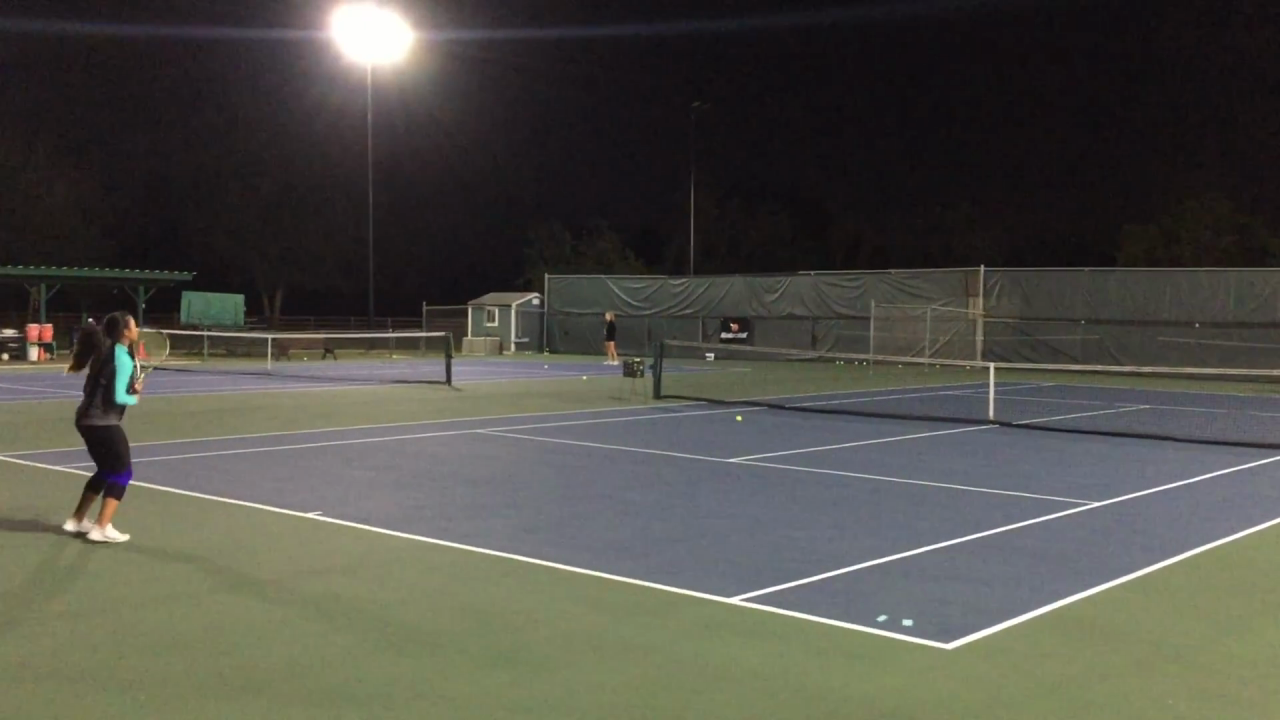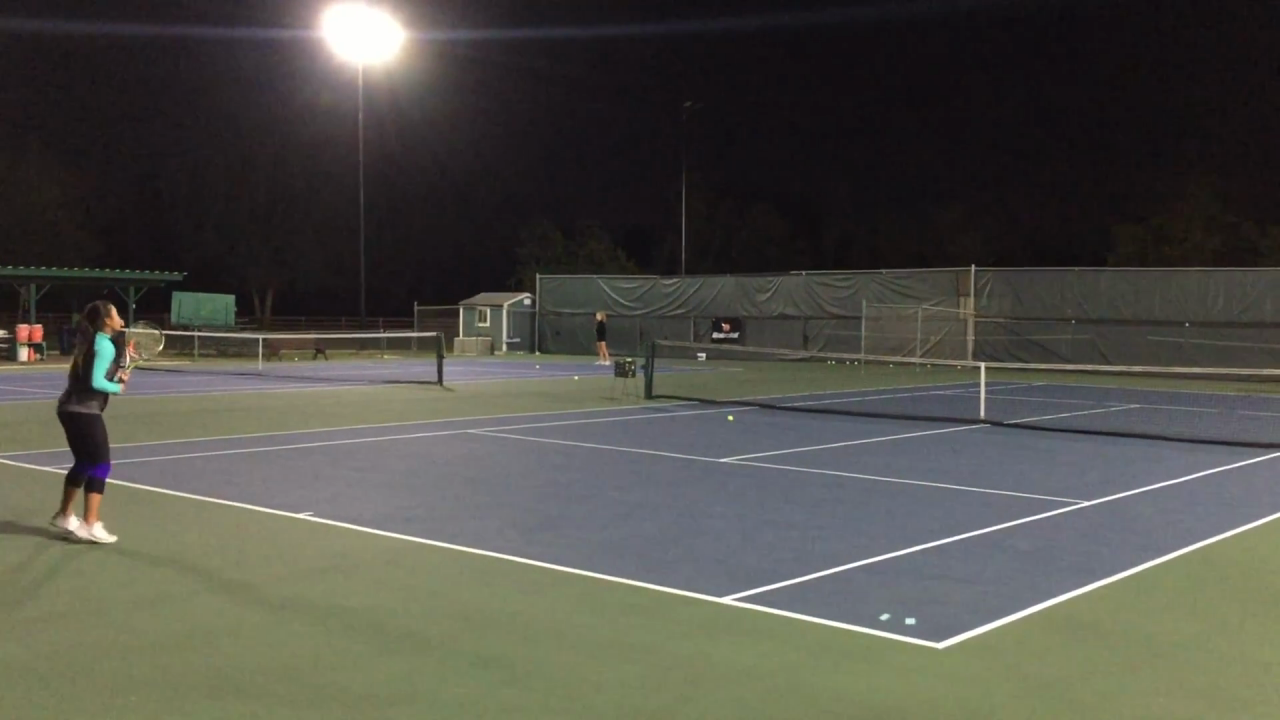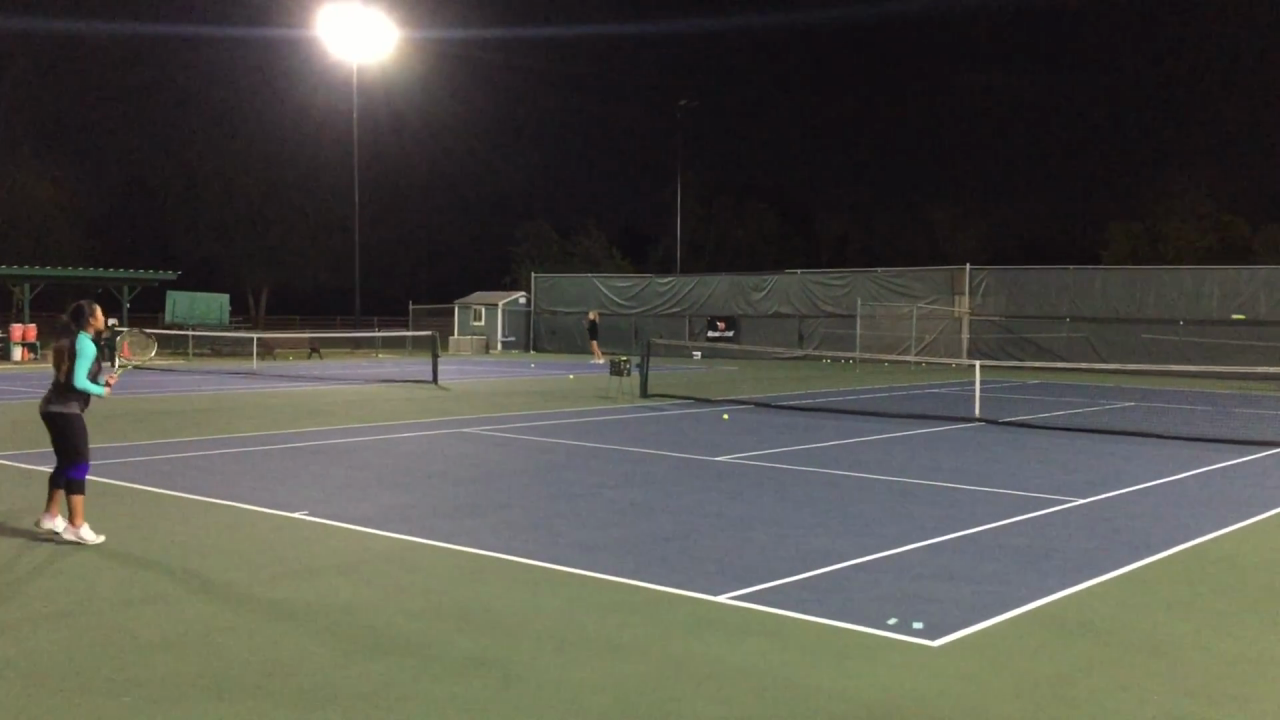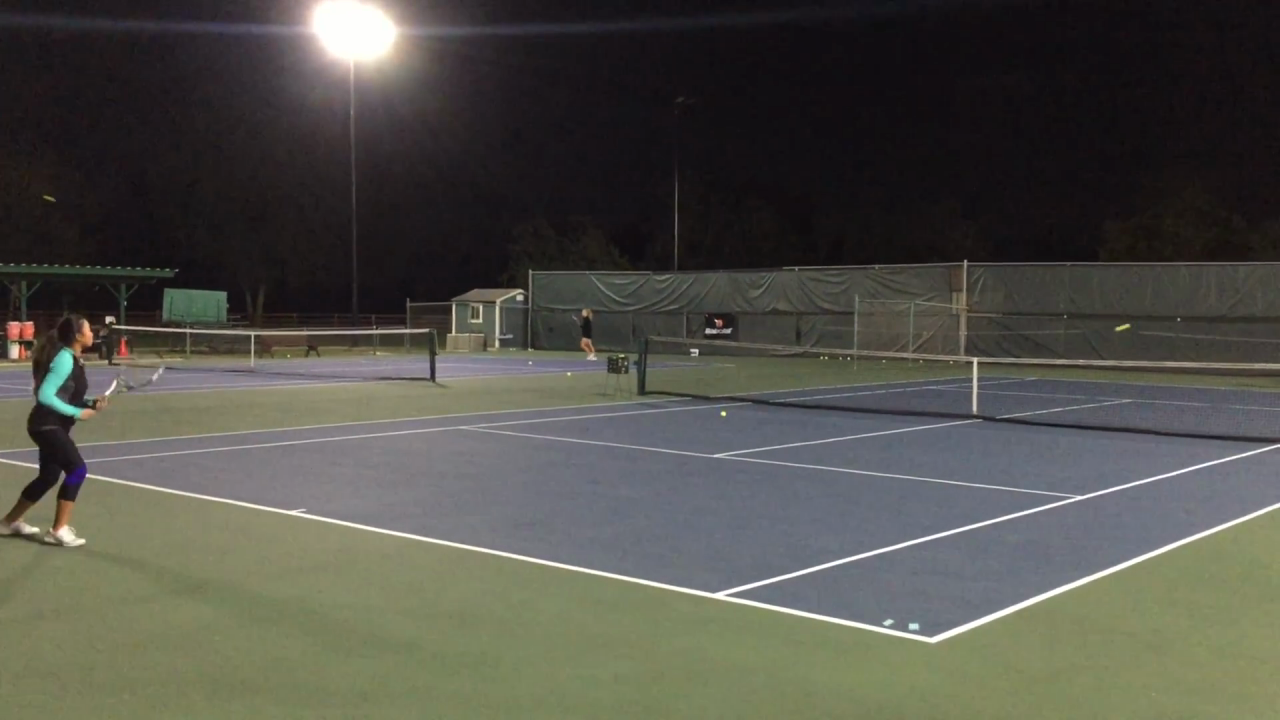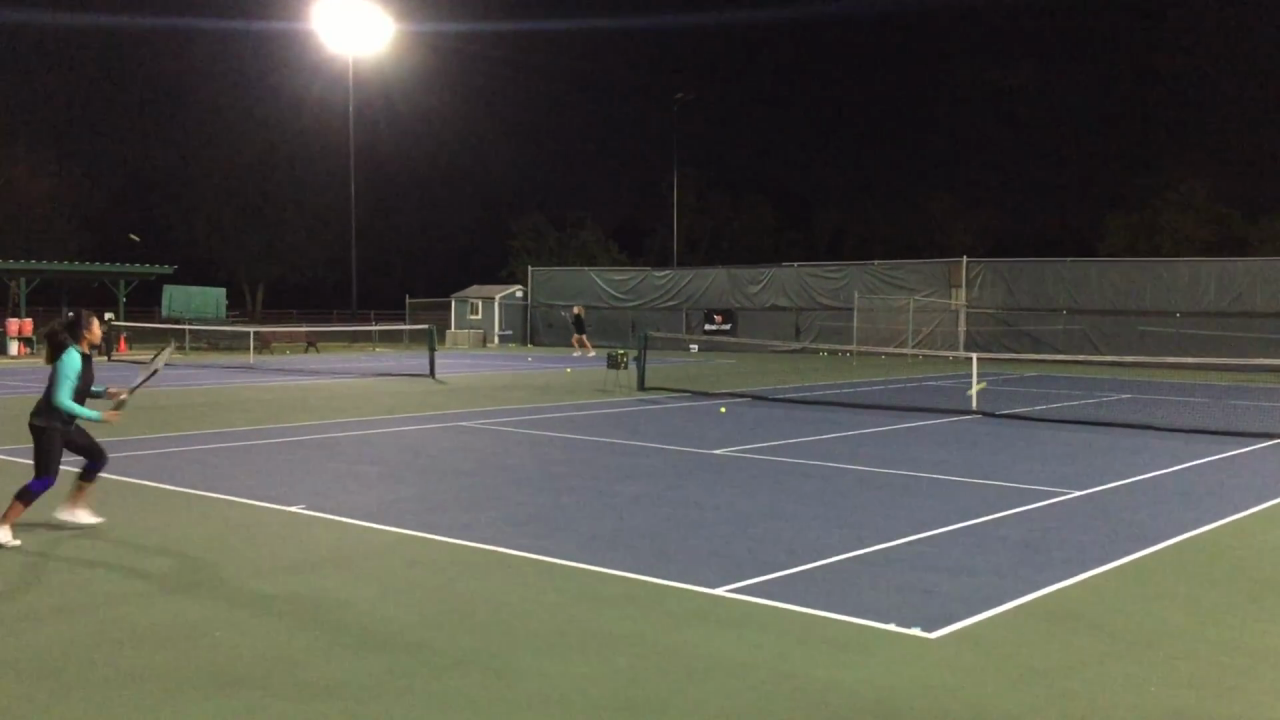
dt=0.2s
person 1, frame 1
left shoulder: (103, 352)
right shoulder: (124, 359)
right elbow: (118, 398)
left wrist: (131, 389)
right wrist: (133, 399)
left hip: (87, 420)
right hip: (104, 422)
left knee: (106, 471)
right knee: (123, 472)
left ankle: (77, 520)
right ankle: (101, 527)
person 1, frame 2
left shoulder: (92, 342)
right shoulder: (105, 345)
right elbow: (96, 382)
left wrist: (116, 379)
right wrist: (117, 388)
left hip: (71, 409)
right hip: (84, 411)
left knee: (83, 463)
right knee: (100, 464)
left ankle: (64, 515)
right ankle: (90, 526)
person 1, frame 3
left shoulder: (75, 341)
right shoulder: (86, 344)
right elbow: (78, 381)
left wrist: (103, 383)
right wrist: (101, 390)
left hip: (56, 409)
right hip: (64, 410)
left knee: (67, 464)
right knee: (79, 464)
left ankle: (51, 517)
right ankle: (77, 527)
person 1, frame 4
left shoulder: (76, 360)
right shoulder: (63, 360)
right elbow: (44, 396)
left wrist: (91, 404)
right wrist: (75, 413)
left hip: (55, 426)
right hip: (47, 426)
left knee: (47, 478)
right knee: (78, 470)
right ankle: (60, 529)
person 1, frame 5
left shoulder: (84, 356)
right shoulder: (71, 359)
right elbow: (60, 400)
left wrist: (105, 393)
right wrist: (96, 415)
left hip: (63, 423)
right hip: (47, 424)
left knee: (97, 456)
right knee: (45, 479)
left ankle: (72, 506)
